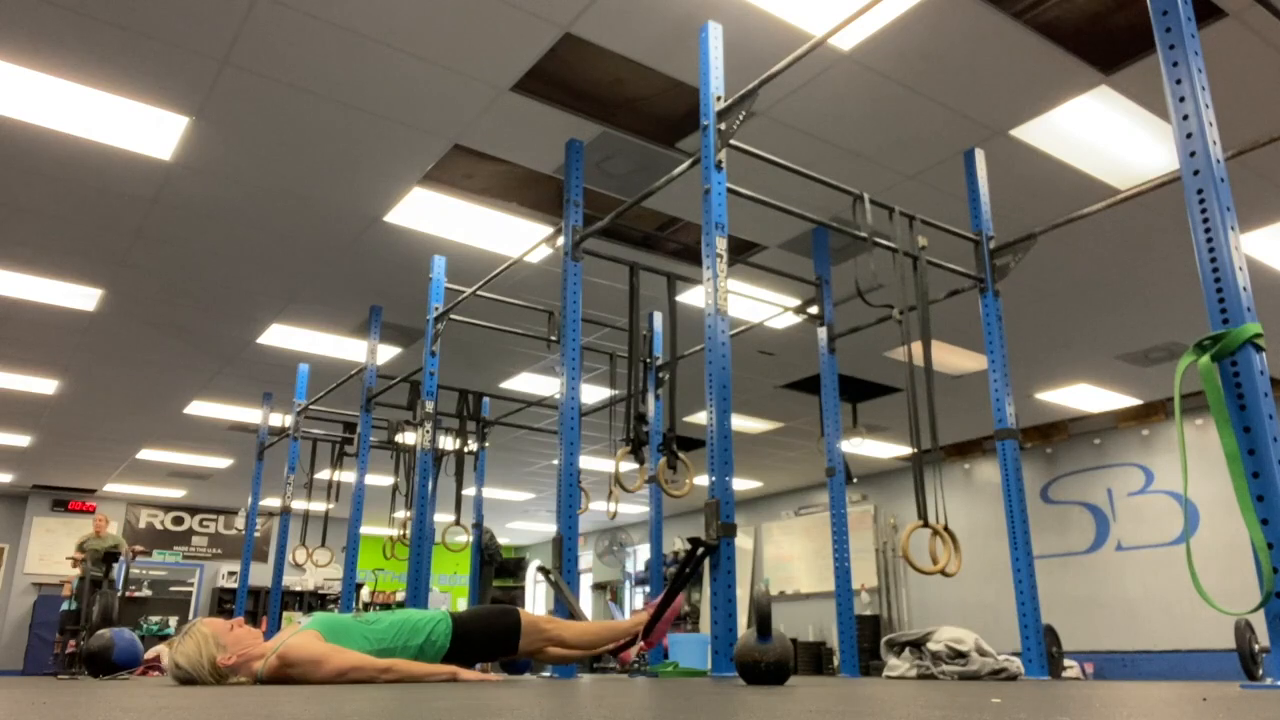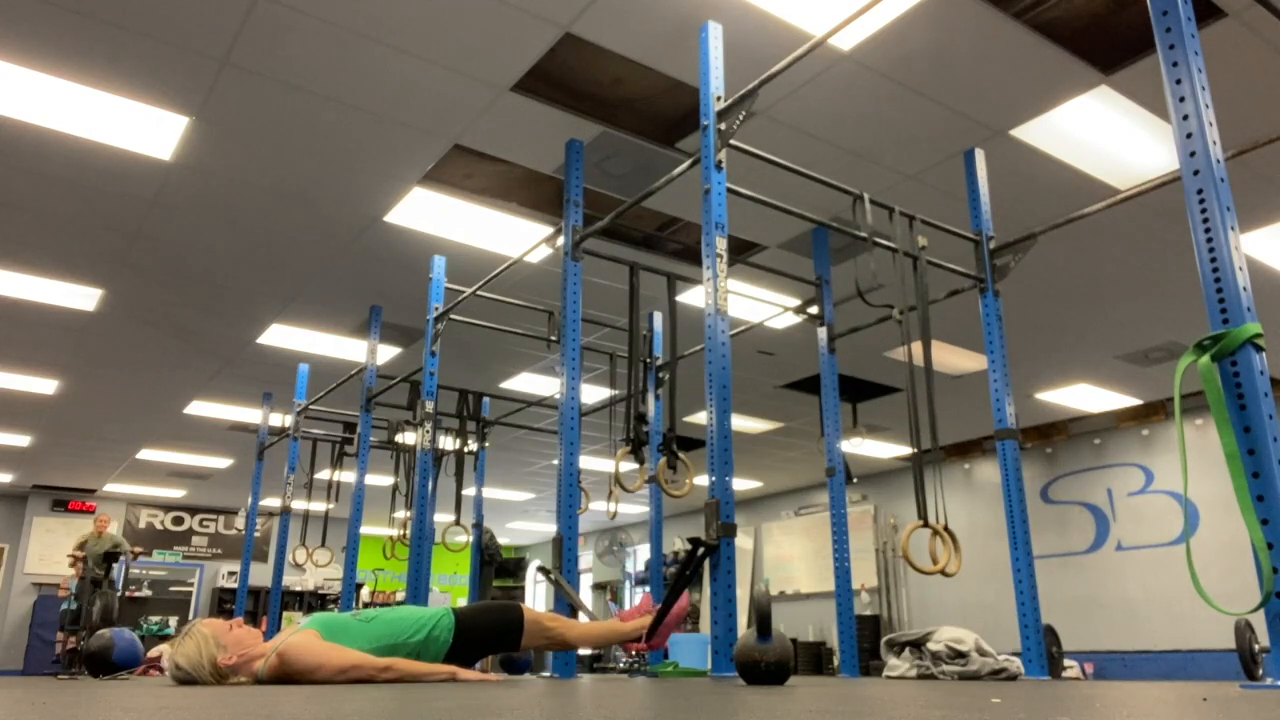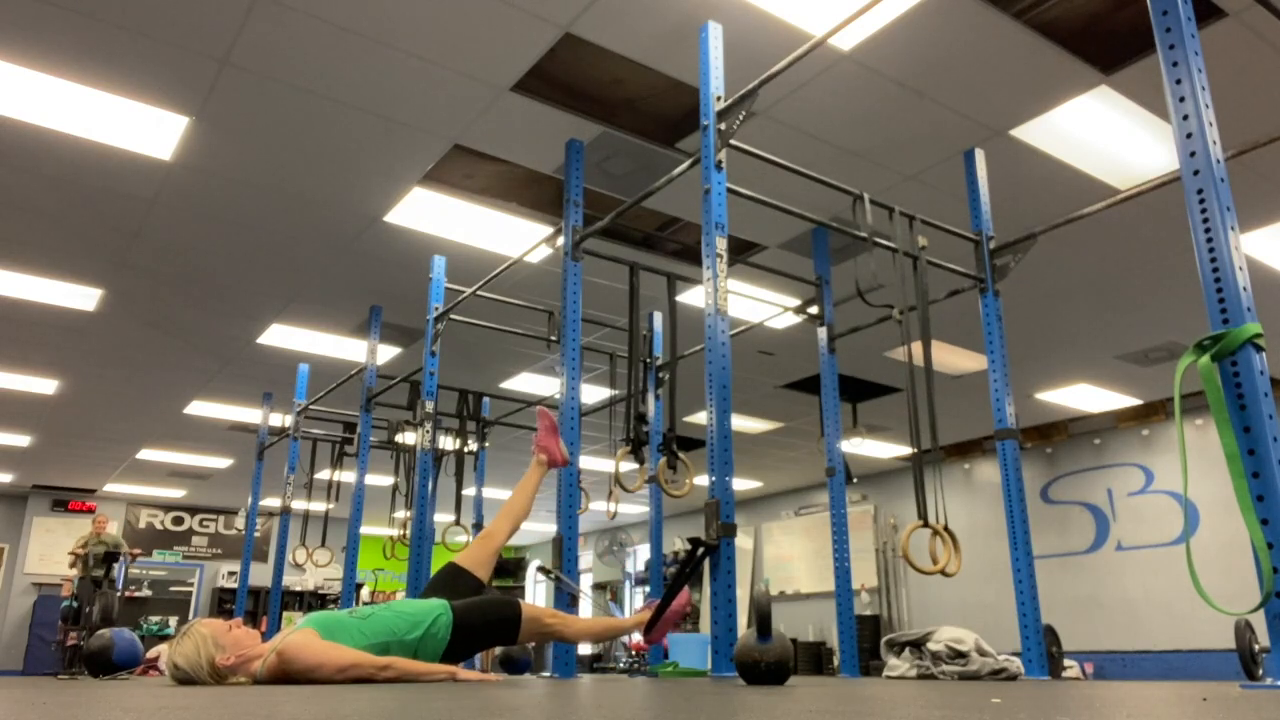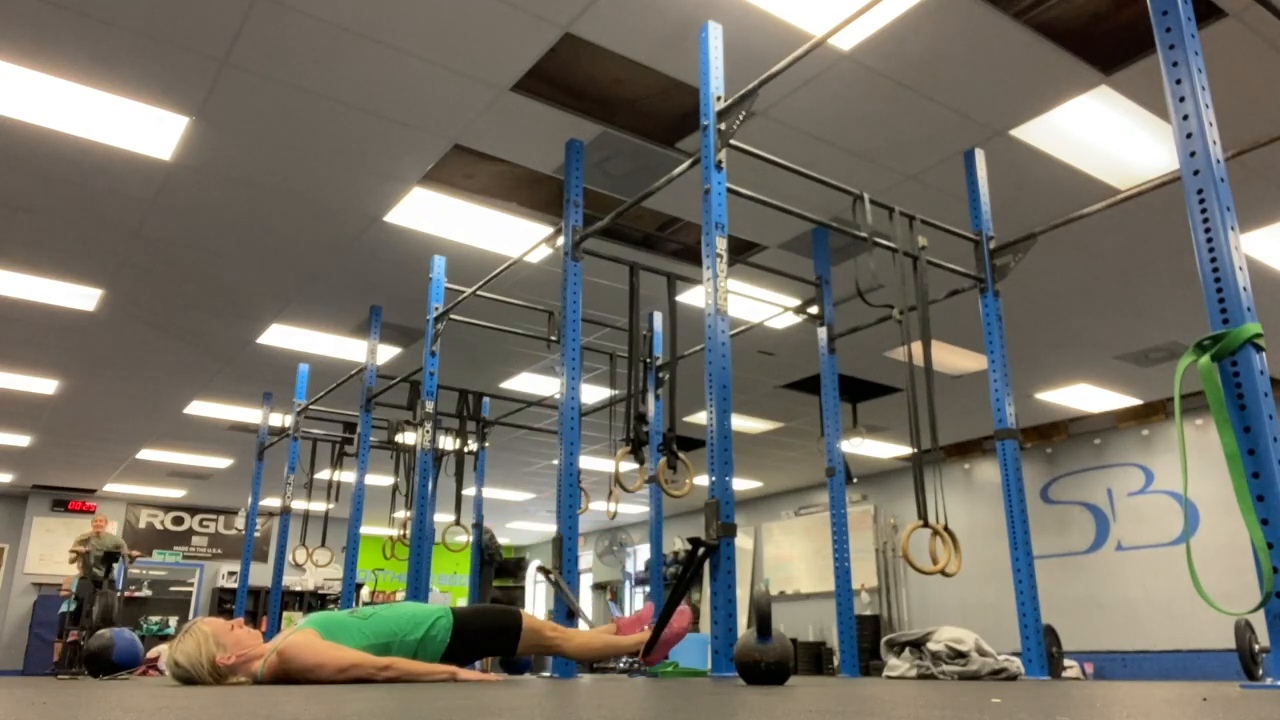
dt=1s
person 1, frame 1
left shoulder: (275, 653)
right shoulder: (289, 659)
right elbow: (382, 670)
right wrist: (456, 674)
left hip: (436, 630)
right hip: (444, 638)
left knee: (536, 647)
right knee: (546, 630)
left ankle: (625, 643)
right ankle: (643, 625)
person 1, frame 2
left shoulder: (276, 651)
right shoulder: (289, 659)
right elbow: (380, 668)
right wrist: (457, 673)
left hip: (434, 624)
right hip: (443, 635)
left knee: (542, 628)
right knee: (548, 626)
left ankle: (627, 625)
right ankle: (644, 628)
person 1, frame 3
left shoulder: (275, 651)
right shoulder: (289, 657)
right elbow: (382, 668)
right wrist: (458, 674)
left hip: (424, 613)
right hip: (441, 631)
left knee: (492, 538)
right knee: (549, 620)
left ankle: (543, 459)
right ankle: (644, 621)
person 1, frame 4
left shoulder: (276, 653)
right shoulder: (290, 656)
right elbow: (381, 668)
right wrist: (458, 674)
left hip: (426, 619)
right hip: (439, 634)
left knee: (540, 630)
right knee: (548, 635)
left ankle: (620, 632)
right ankle: (647, 642)
